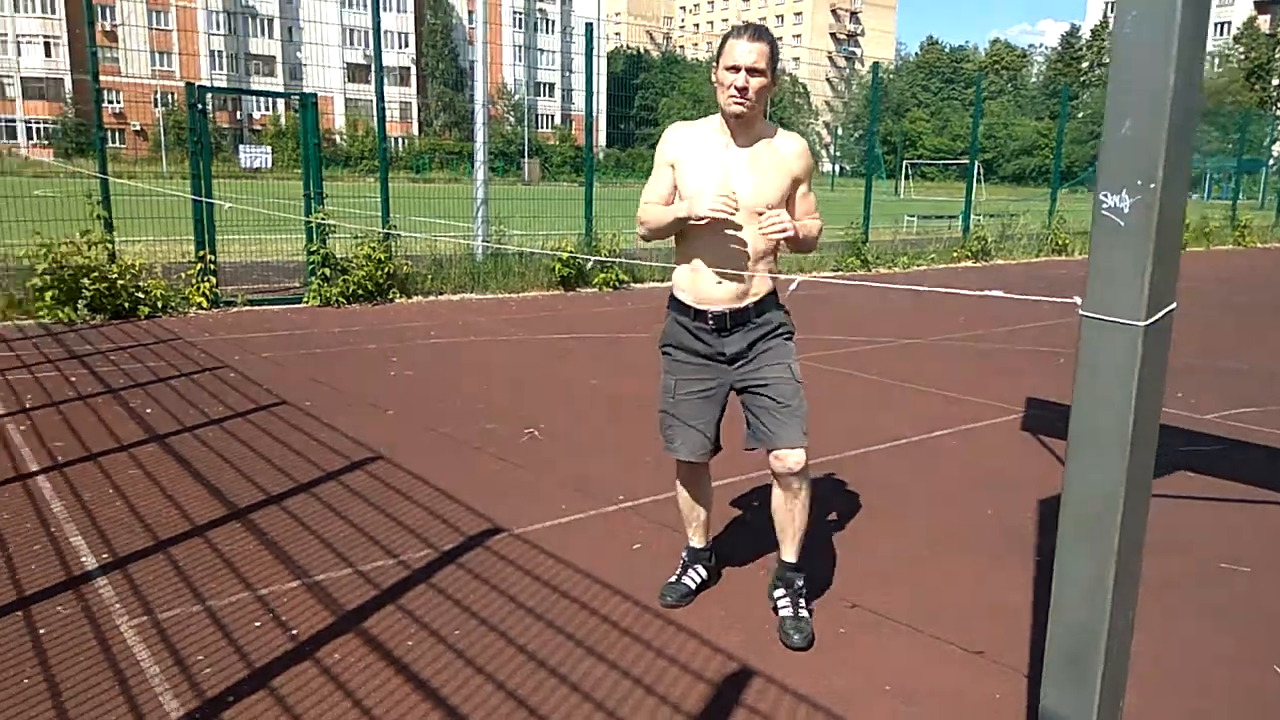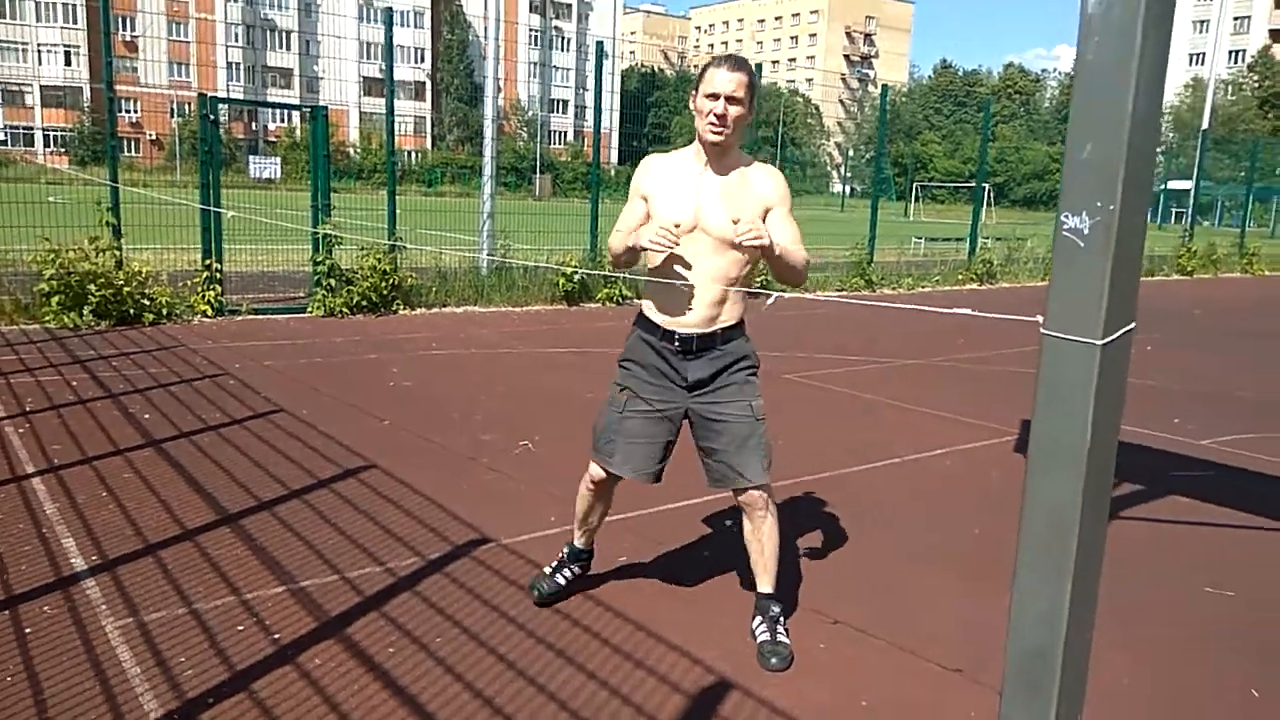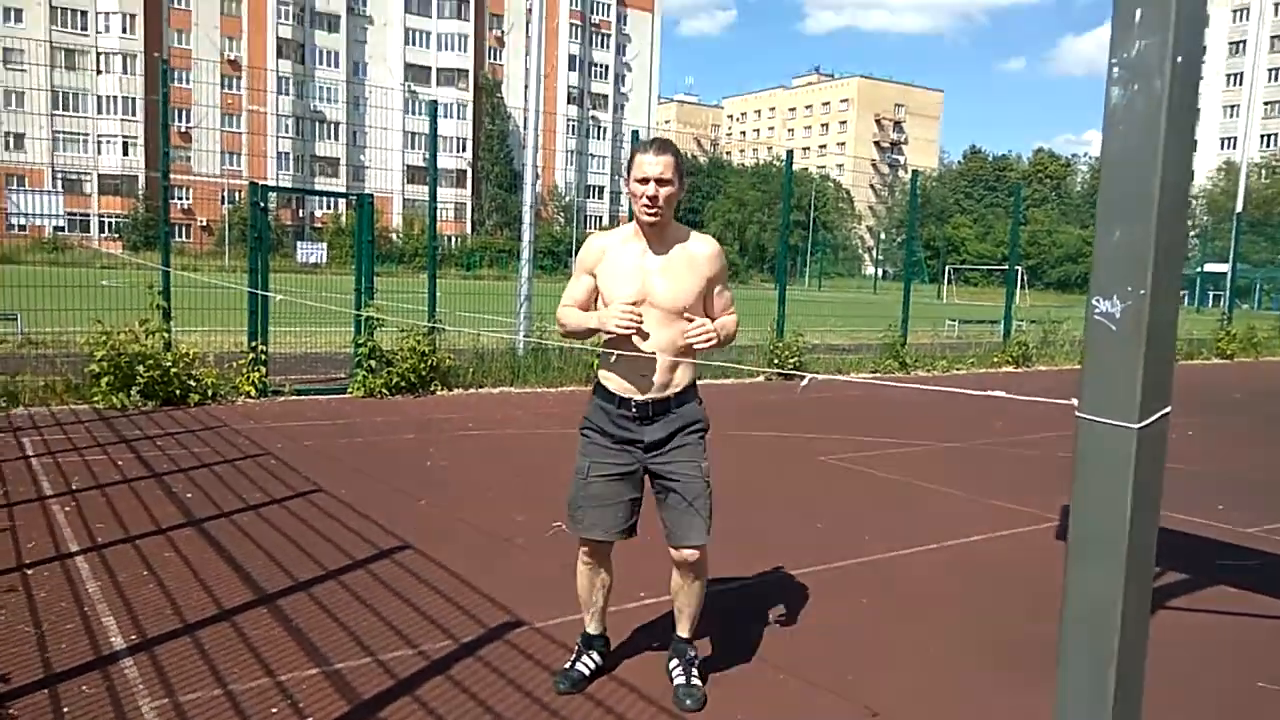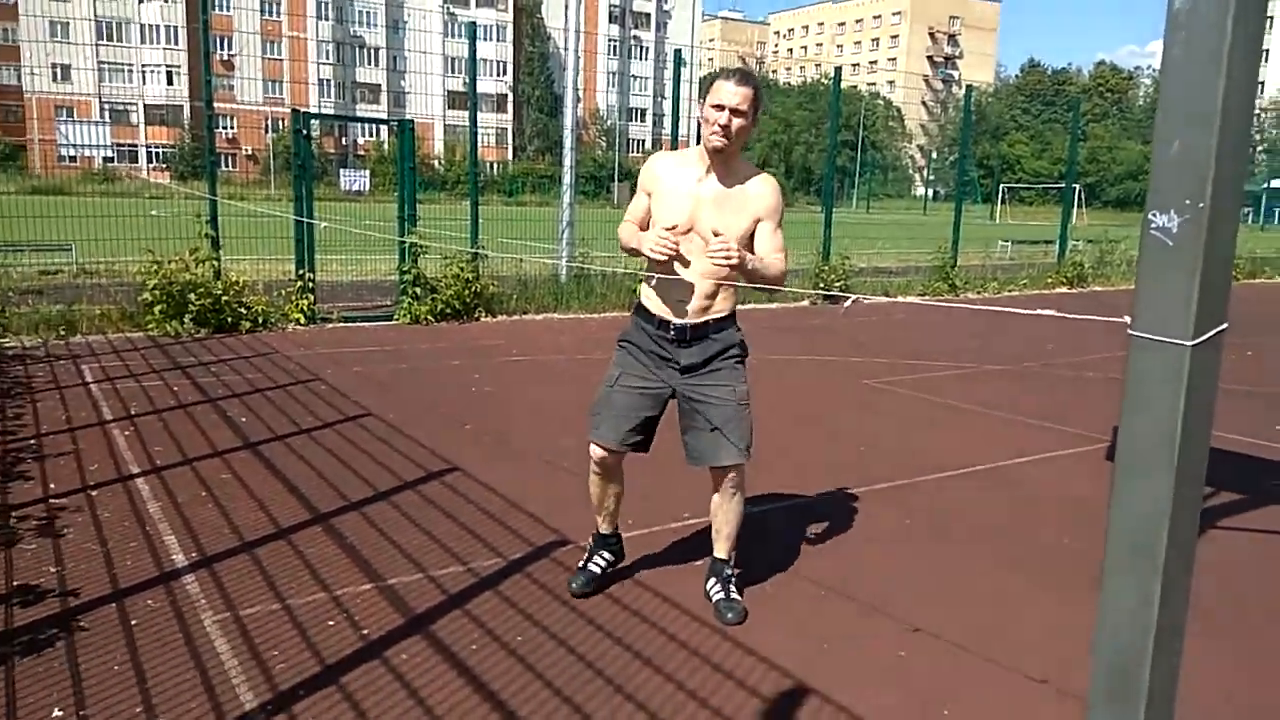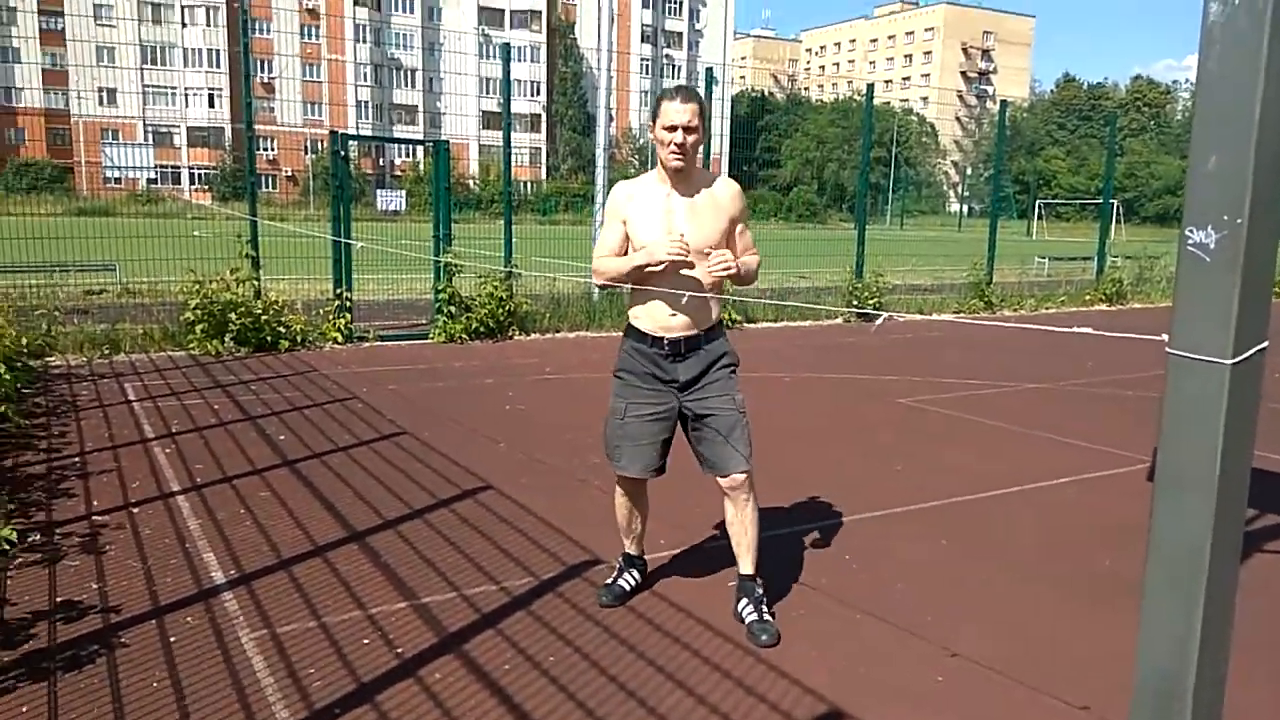
dt=0.5s
person 1, frame 1
left shoulder: (792, 151)
right shoulder: (679, 139)
left elbow: (811, 230)
right elbow: (644, 224)
left wrist: (795, 229)
right wrist: (686, 208)
left hip: (761, 327)
right hip: (689, 327)
left knee: (789, 461)
right knee: (689, 459)
left ankle: (789, 581)
right ankle: (700, 558)
person 1, frame 2
left shoulder: (766, 182)
right shoulder: (654, 170)
left elbow: (798, 274)
right elbow: (615, 251)
left wrist: (768, 247)
right wrist: (637, 239)
left hip: (723, 356)
right hip: (652, 349)
left knee: (754, 492)
right knee: (601, 472)
left ankle: (768, 609)
right ankle: (577, 556)
person 1, frame 3
left shoulder: (705, 252)
right shoulder: (599, 247)
left elbow: (726, 320)
right elbow: (565, 318)
left wrist: (715, 333)
right wrist: (597, 319)
left hip: (677, 417)
right hip: (610, 414)
left knee: (690, 551)
right knee: (593, 542)
left ankle: (682, 653)
right ankle: (593, 645)
person 1, frame 4
left shoulder: (763, 190)
right shoulder: (660, 168)
left elbow: (778, 274)
right elbow: (626, 231)
left wrist: (745, 263)
right wrist: (641, 241)
left hip: (715, 345)
right hip: (648, 337)
left knee: (728, 470)
right knee: (603, 451)
left ankle: (720, 572)
right ankle: (605, 545)
person 1, frame 5
left shoulder: (727, 194)
right shoulder: (625, 194)
left elbow: (751, 260)
right elbow: (599, 269)
left wrist: (736, 266)
right wrist: (641, 258)
left hip: (707, 353)
right hip: (642, 355)
left knee: (737, 478)
right knee: (630, 474)
left ankle: (748, 590)
right ankle: (632, 564)
